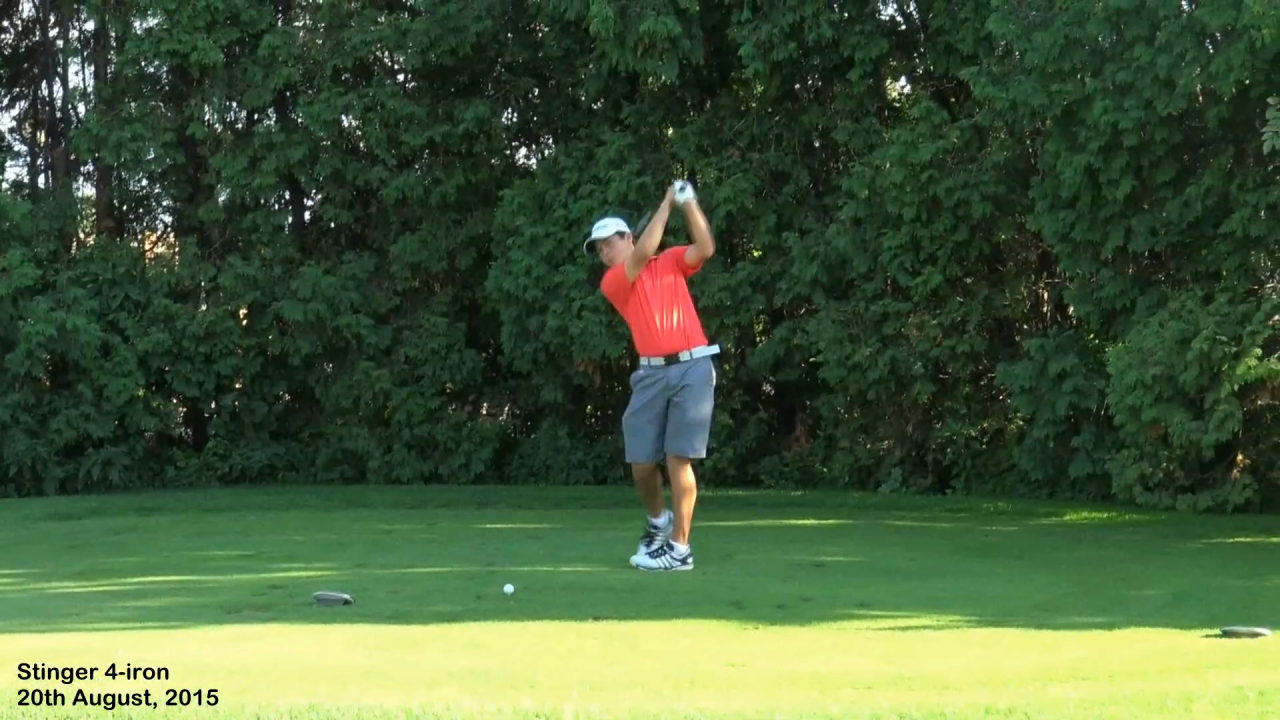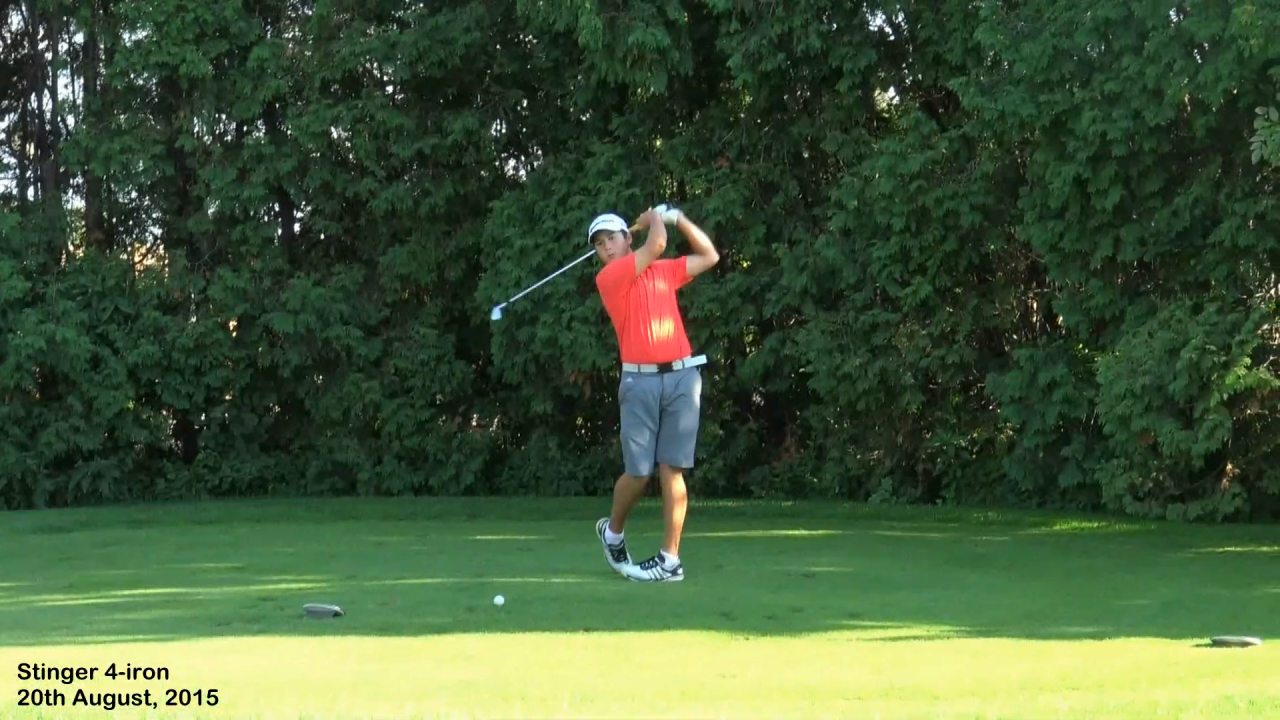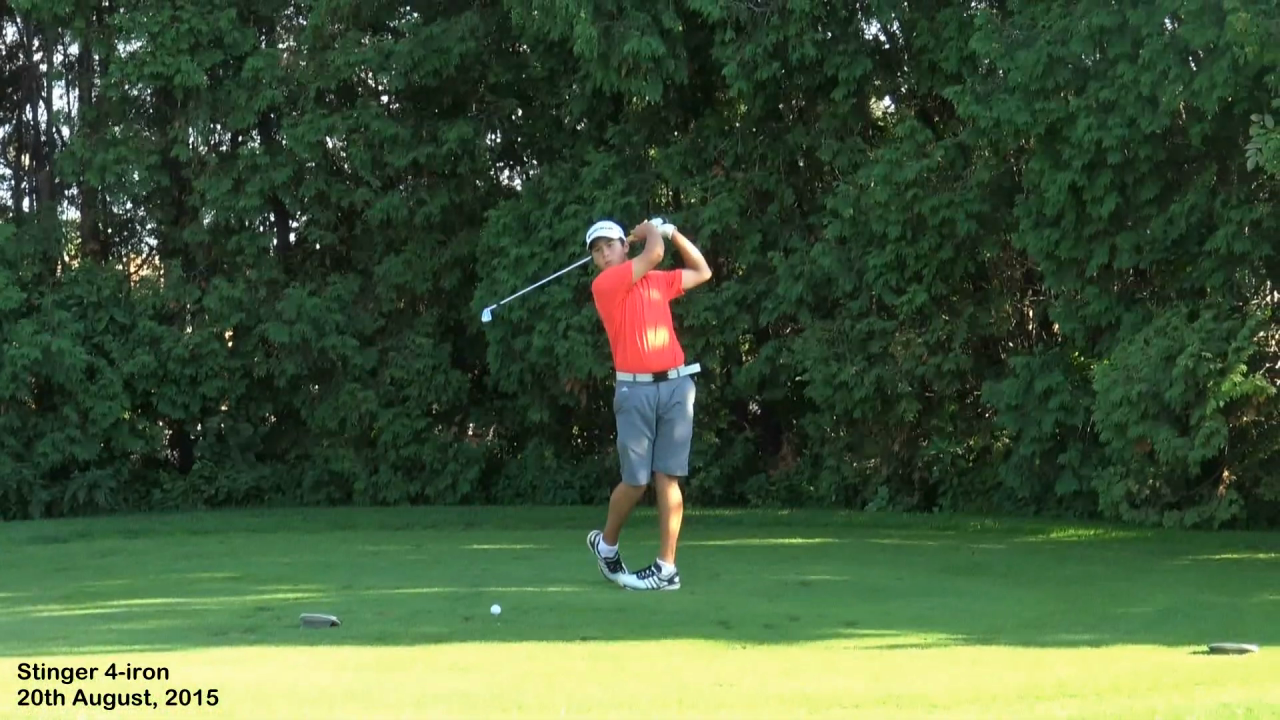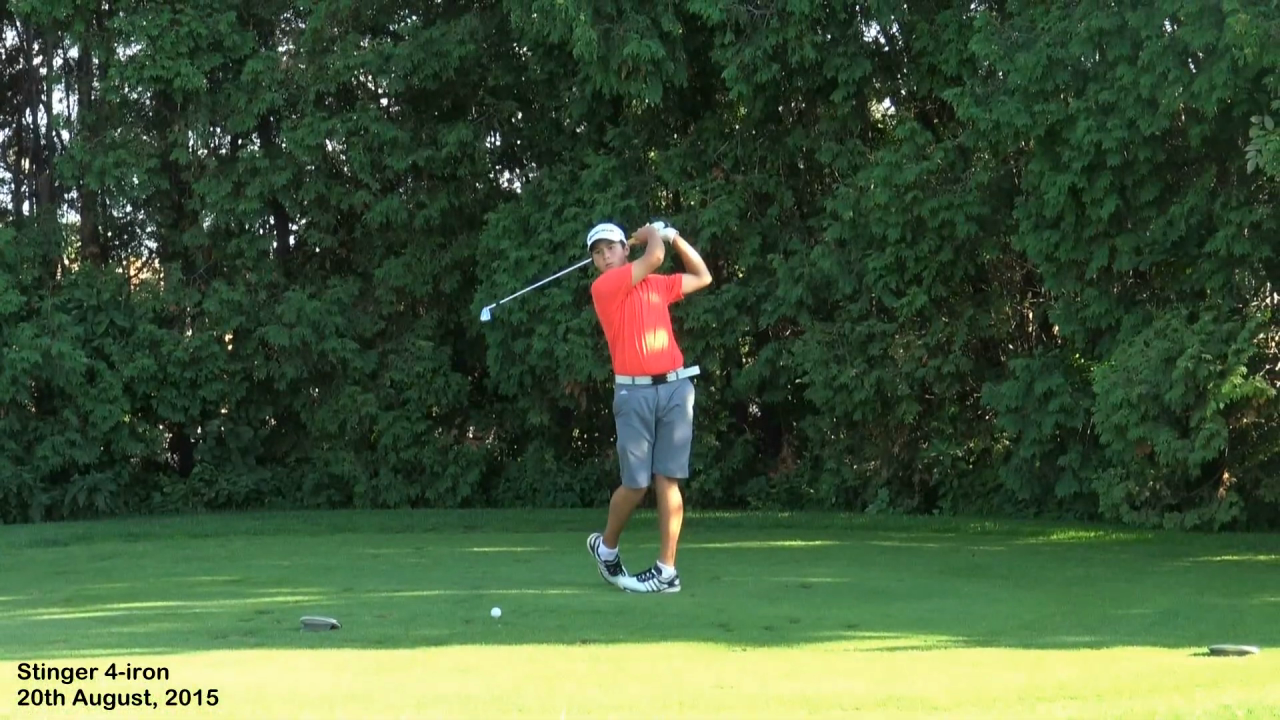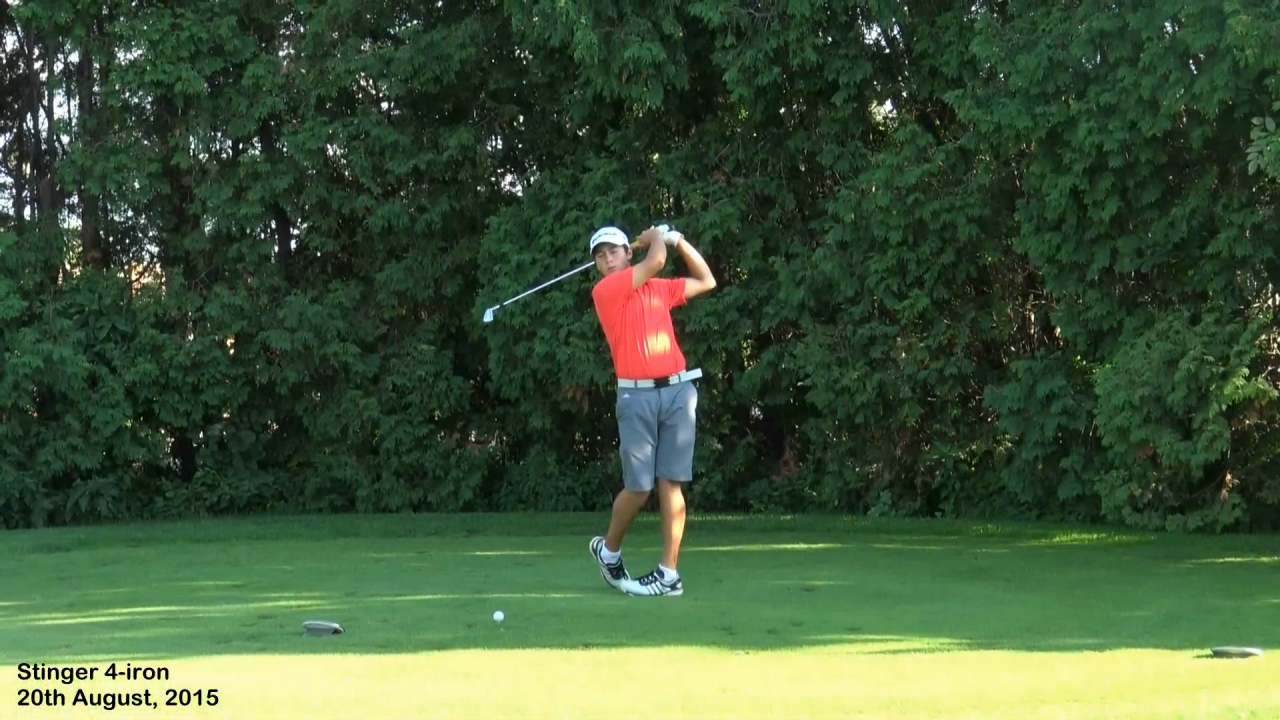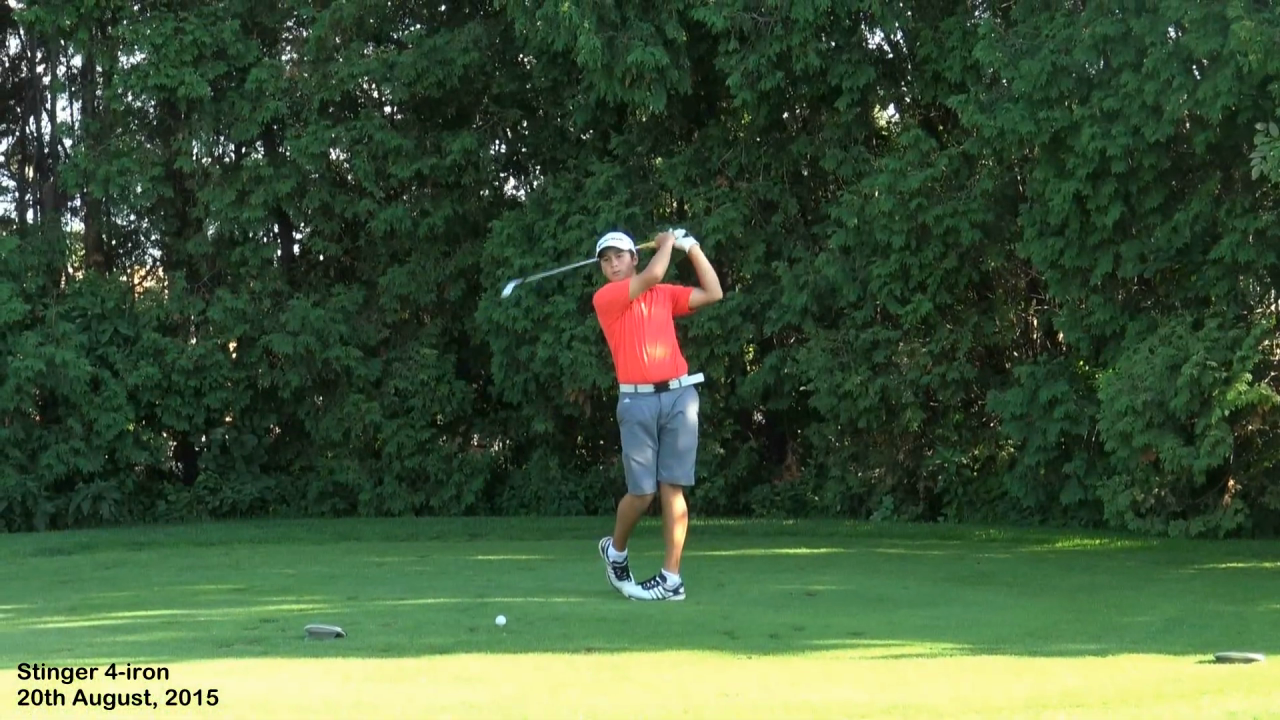
dt=0.3s
person 1, frame 1
left shoulder: (672, 261)
right shoulder: (612, 282)
left elbow: (705, 249)
right elbow: (644, 252)
left wrist: (688, 202)
right wrist: (667, 204)
left hip: (693, 367)
right hip: (652, 372)
left knee: (679, 458)
right knee: (640, 458)
left ankle: (679, 548)
right ankle: (659, 516)
person 1, frame 2
left shoulder: (665, 270)
right shoulder: (608, 278)
left elbow: (710, 257)
right elbow: (656, 245)
left wrist: (677, 217)
right wrist: (655, 220)
left hip: (681, 377)
right hip: (640, 381)
left knee: (671, 469)
right knee: (638, 472)
left ankle: (670, 559)
right ankle: (613, 531)
person 1, frame 3
left shoulder: (657, 280)
right shoulder: (604, 284)
left elbow: (702, 272)
right elbow: (654, 254)
left wrist: (671, 231)
right wrist: (651, 232)
left hip: (676, 384)
right hip: (635, 389)
left knee: (667, 477)
right knee: (636, 479)
left ankle: (666, 566)
right ankle: (606, 543)
person 1, frame 4
left shoulder: (656, 284)
right shoulder: (603, 287)
left elbow: (702, 277)
right elbow: (654, 257)
left wrist: (673, 235)
right wrist: (654, 234)
left hip: (674, 387)
right hip: (634, 392)
left knee: (667, 479)
right knee: (636, 483)
left ankle: (666, 569)
right ankle: (606, 547)
person 1, frame 5
left shoulder: (660, 288)
right shoulder: (604, 291)
left elbow: (706, 282)
right elbow: (655, 262)
left wrist: (677, 239)
right wrist: (656, 237)
left hip: (677, 391)
right hip: (636, 395)
left knee: (670, 483)
right knee: (639, 486)
left ankle: (668, 572)
right ankle: (608, 549)
person 1, frame 6
left shoulder: (666, 294)
right shoulder: (605, 298)
left elbow: (713, 294)
right elbow: (652, 275)
left wrist: (690, 246)
right wrist: (665, 242)
left hip: (678, 396)
right hip: (637, 401)
left knee: (671, 487)
right knee: (642, 491)
left ankle: (671, 577)
right ankle: (615, 549)
